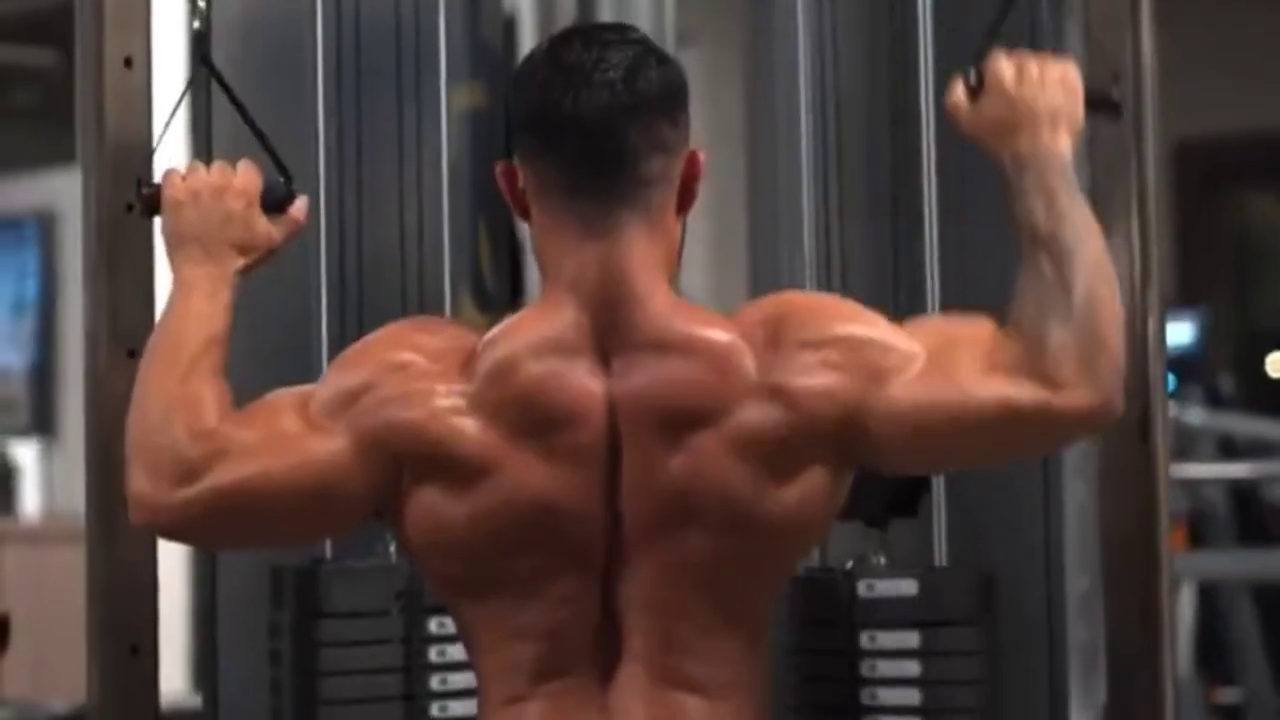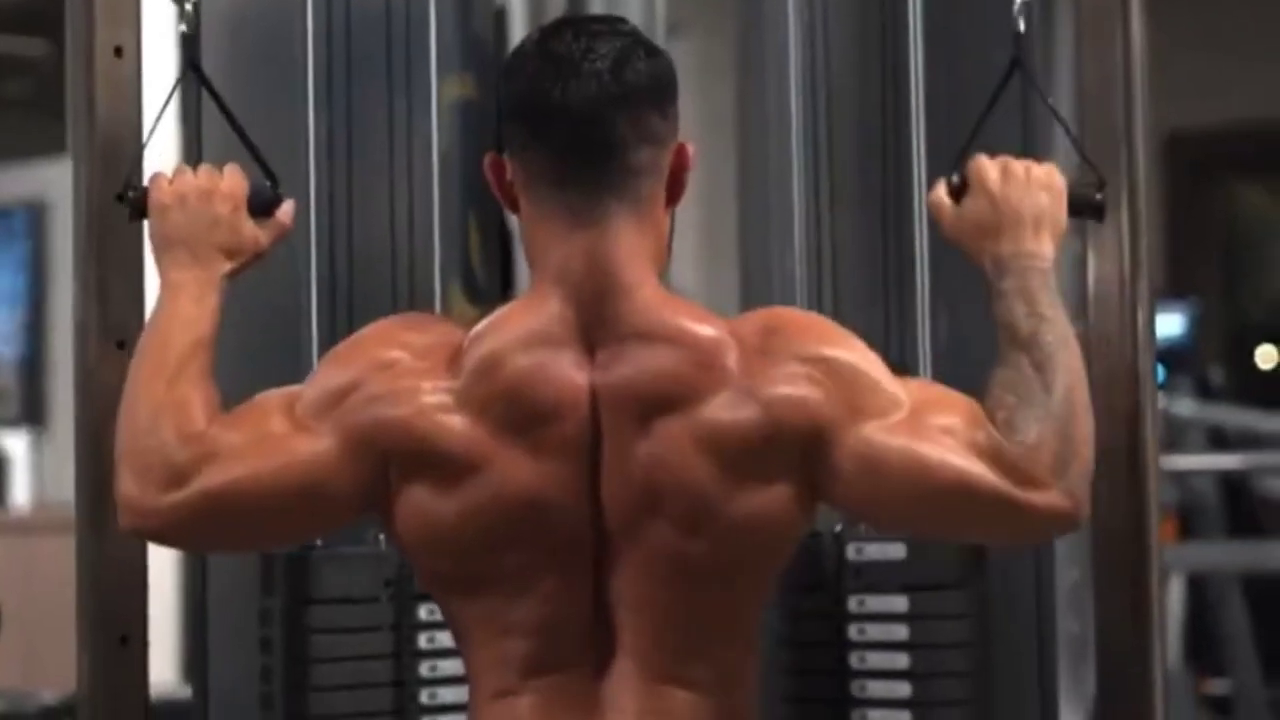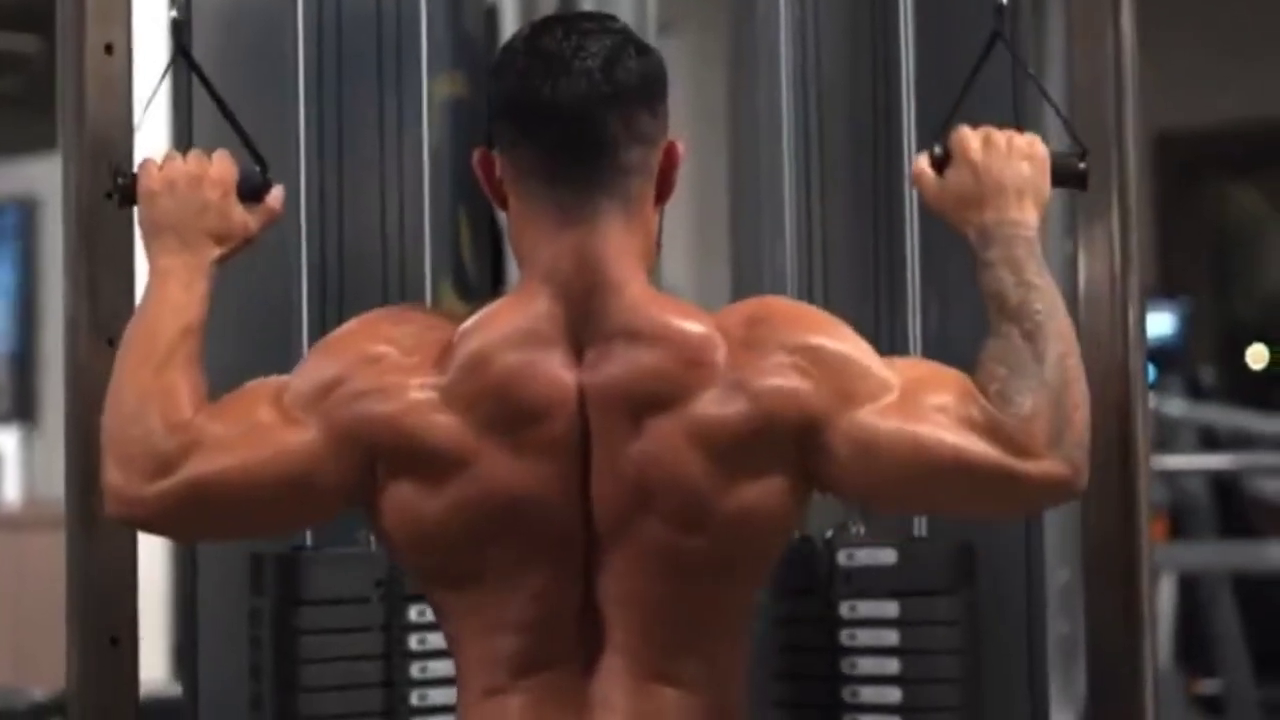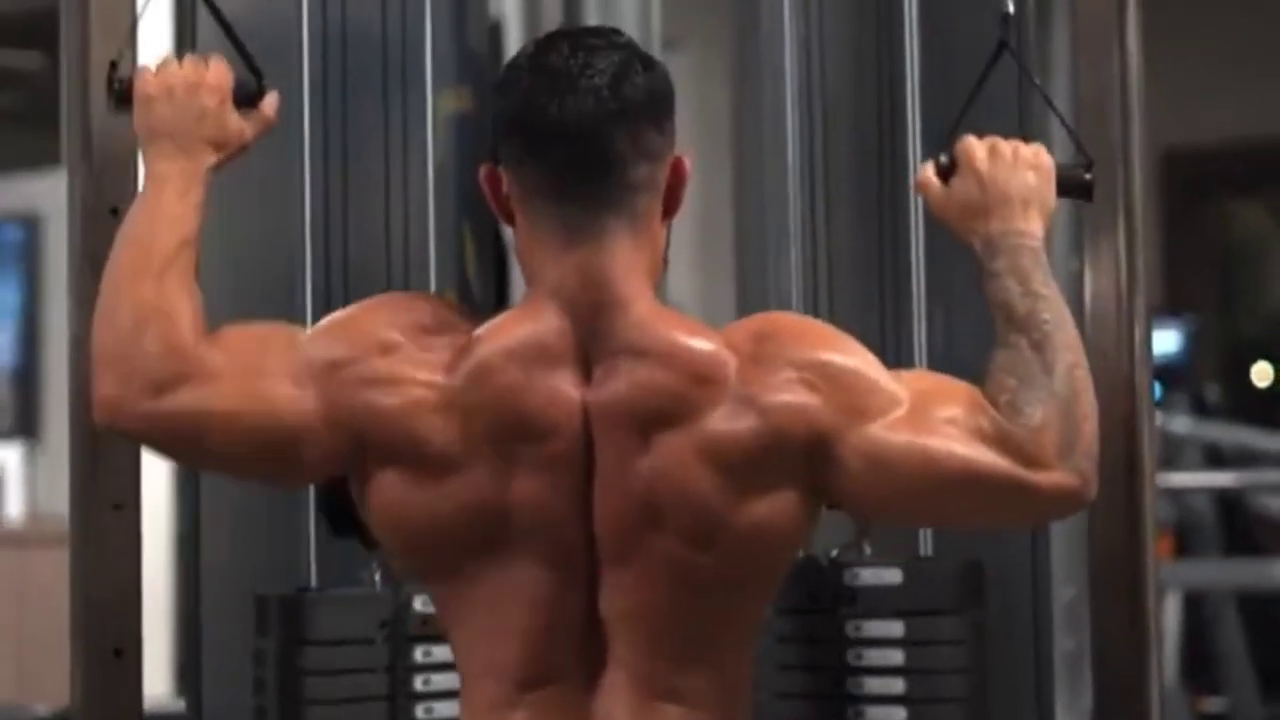
dt=0.2s
person 1, frame 1
left shoulder: (422, 391)
right shoulder: (797, 371)
left elbow: (171, 484)
right elbow: (1076, 383)
left wrist: (205, 268)
right wrist: (1043, 160)
person 1, frame 2
left shoulder: (410, 385)
right shoulder: (780, 375)
left elbow: (159, 488)
right elbow: (1042, 486)
left wrist: (193, 271)
right wrist: (1020, 261)
person 1, frame 3
left shoulder: (395, 383)
right shoulder: (771, 369)
left elbow: (144, 473)
right elbow: (1040, 456)
left wrist: (182, 255)
right wrist: (1007, 234)
person 1, frame 4
left shoulder: (401, 383)
right shoulder: (779, 385)
left elbow: (137, 384)
right elbow: (1047, 463)
left wrist: (176, 160)
right wrist: (1011, 241)
